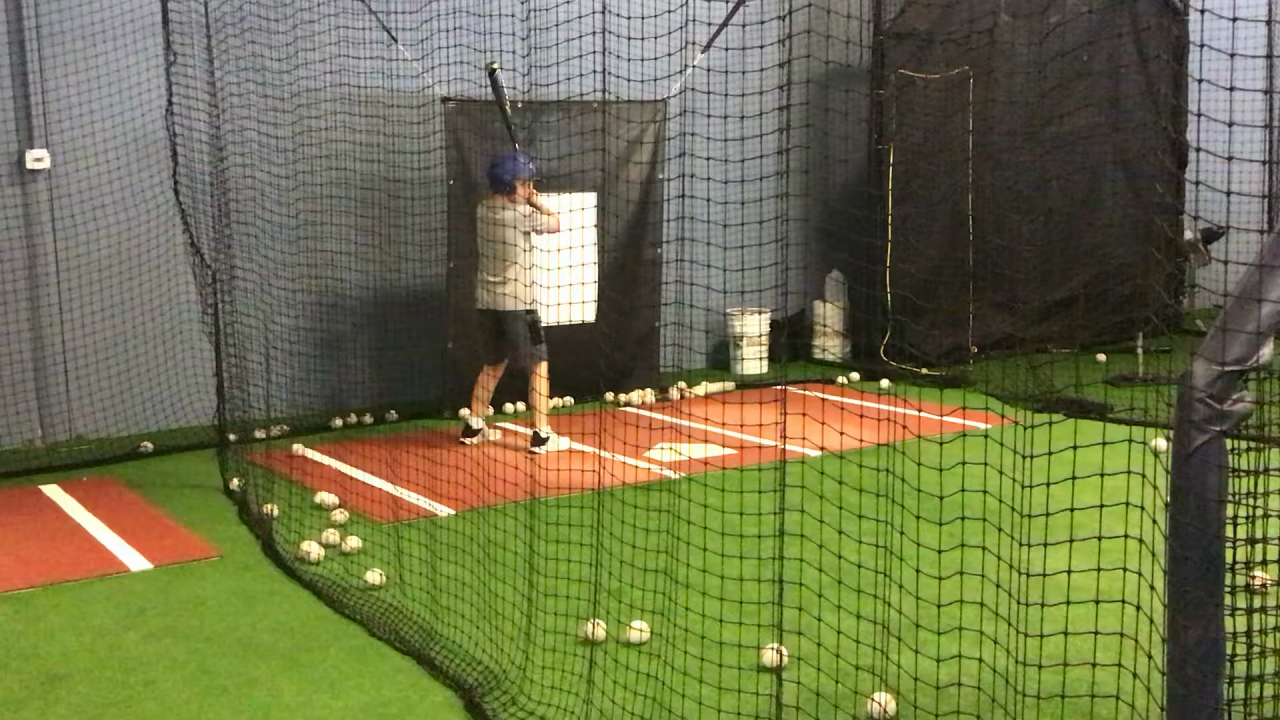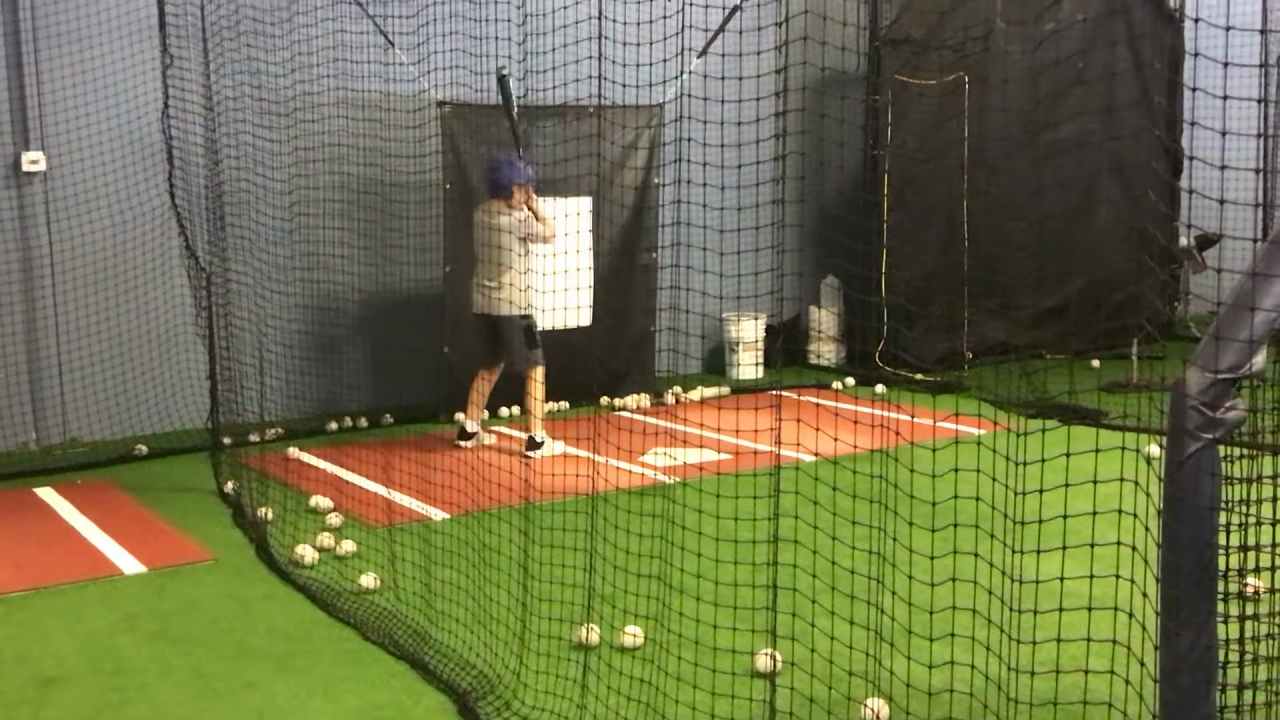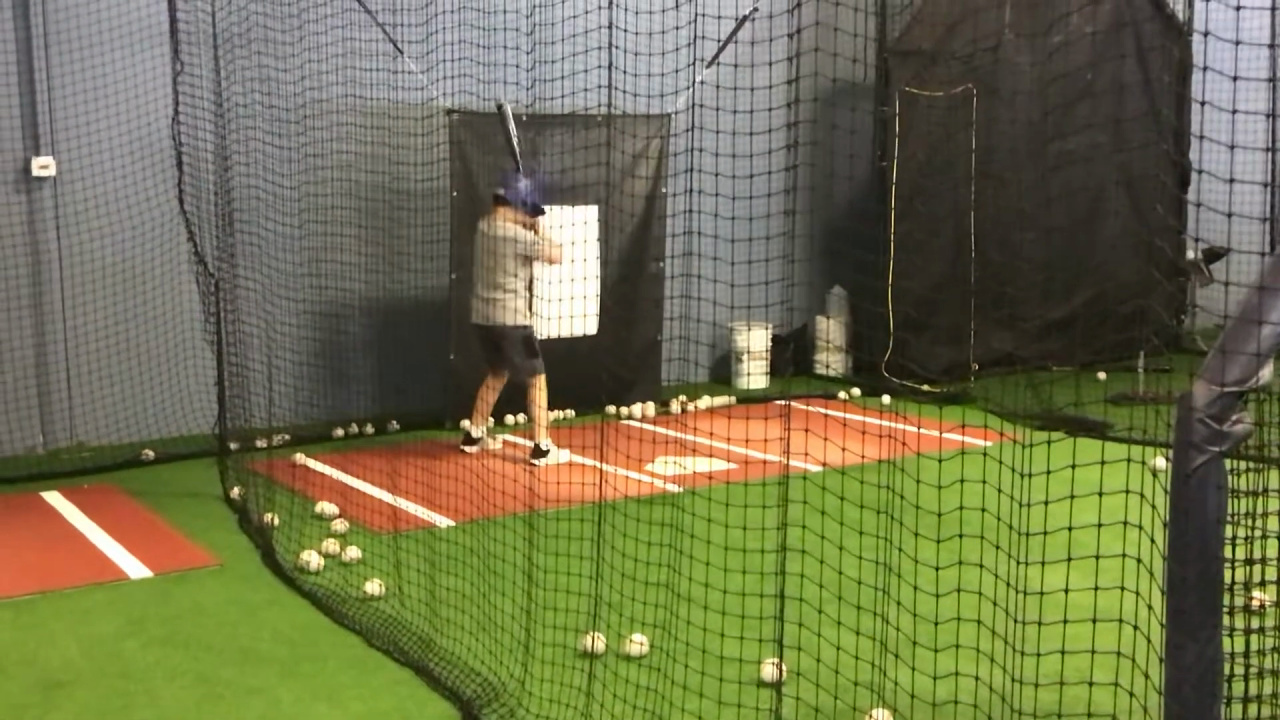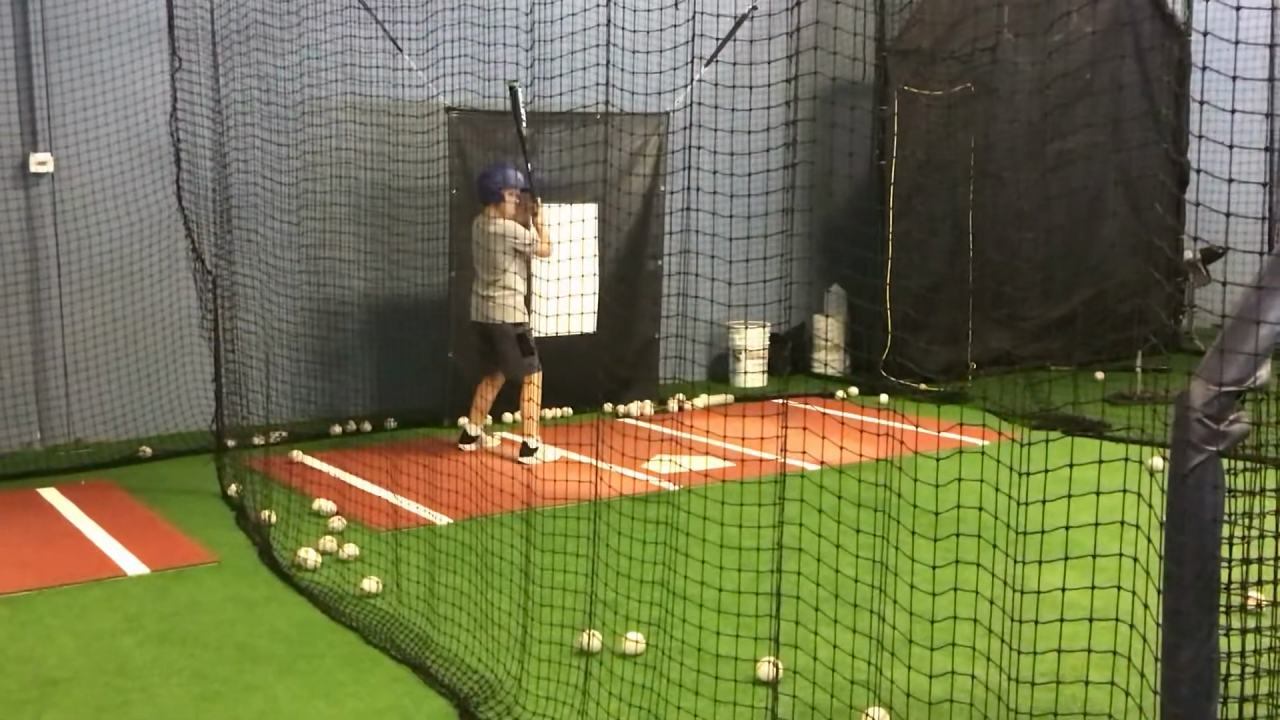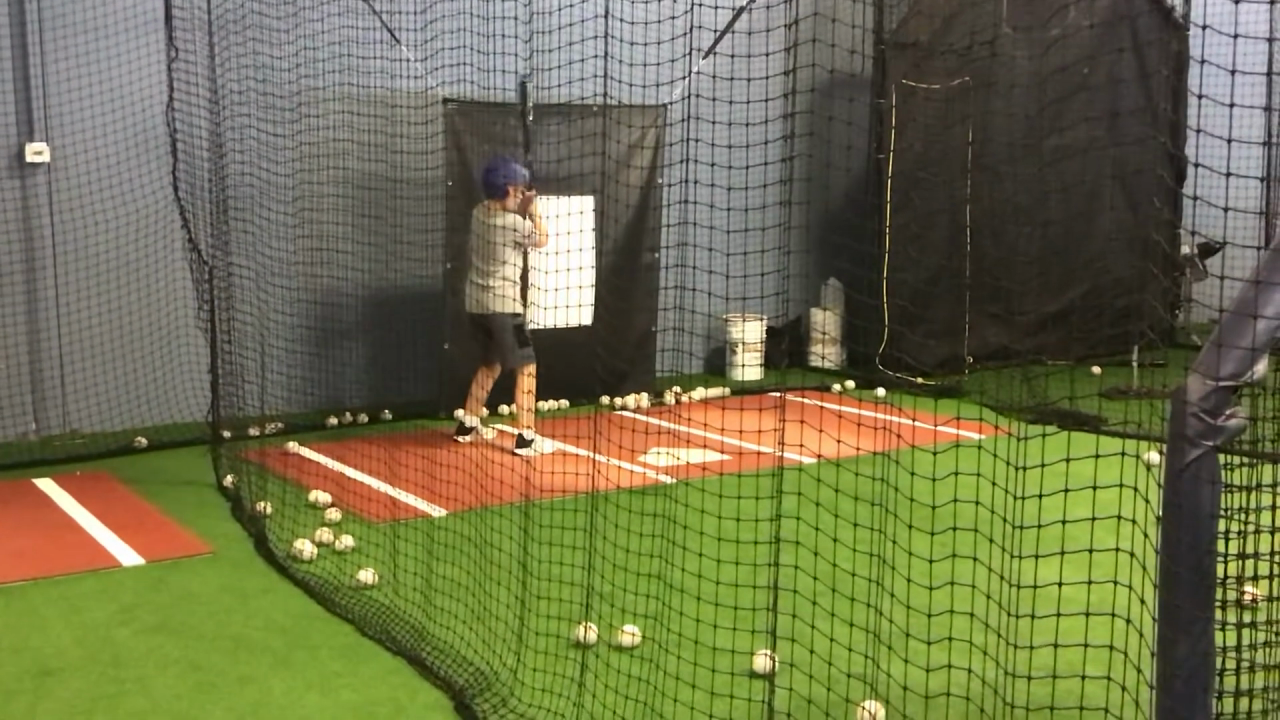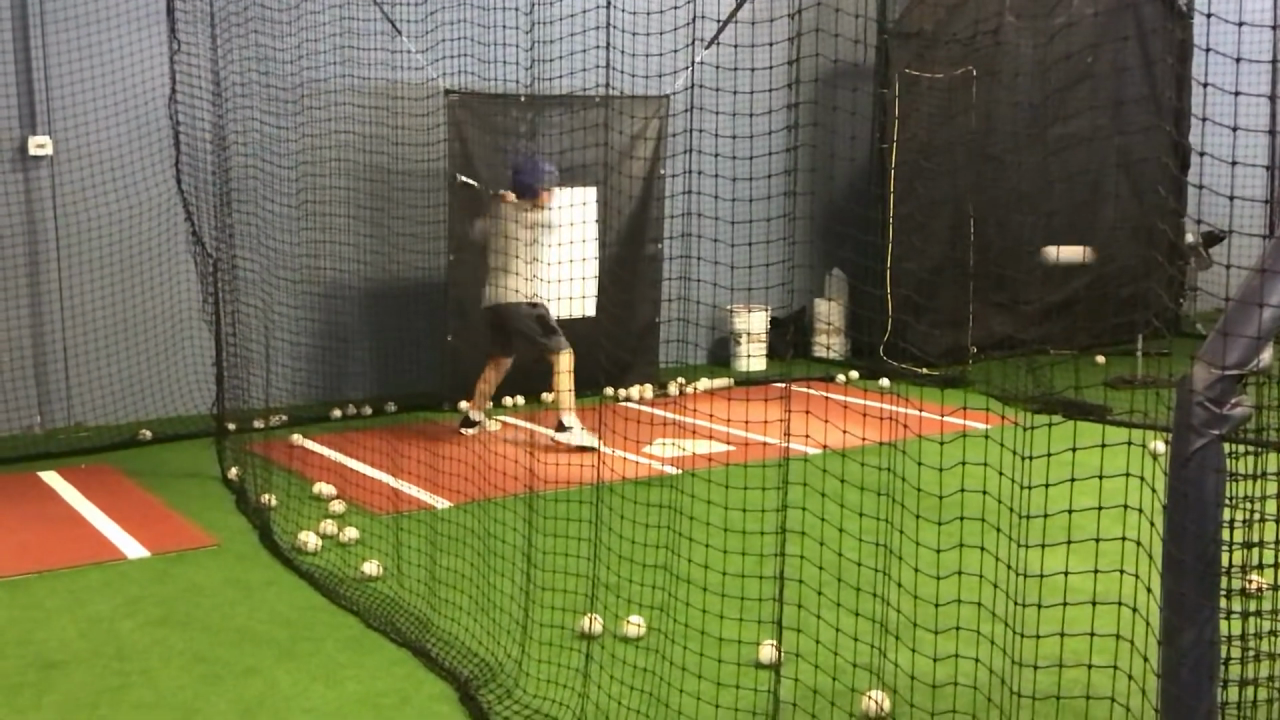
dt=0.7s
person 1, frame 1
left shoulder: (483, 210)
right shoulder: (521, 214)
right elbow: (555, 224)
left wrist: (527, 199)
right wrist: (535, 201)
left hip: (487, 302)
right hip: (516, 303)
left knee: (494, 363)
right knee: (539, 365)
left ankle: (473, 426)
right ankle: (541, 435)
person 1, frame 2
left shoulder: (481, 214)
right shoulder: (518, 220)
right elbow: (549, 234)
left wrist: (525, 206)
right wrist: (534, 207)
left hip: (483, 306)
right hip: (512, 308)
left knee: (490, 366)
right knee: (535, 369)
left ankle: (469, 430)
right ankle: (536, 439)
person 1, frame 3
left shoulder: (483, 226)
right shoulder: (516, 234)
right elbow: (554, 256)
left wrist: (526, 228)
right wrist: (538, 230)
left hip: (482, 315)
right hip: (510, 317)
left knee: (497, 374)
right knee: (536, 377)
left ankle: (474, 435)
right ankle: (542, 447)
person 1, frame 4
left shoulder: (479, 224)
right shoulder: (510, 230)
right elbow: (545, 249)
left wrist: (524, 217)
right wrist: (538, 220)
left hip: (482, 313)
right hip: (508, 315)
left knee: (494, 374)
right knee: (532, 376)
left ankle: (471, 433)
right ankle: (530, 445)
person 1, frame 5
left shoulder: (478, 213)
right shoulder: (516, 222)
right elbow: (541, 240)
left wrist: (521, 206)
right wrist: (533, 210)
left hip: (475, 304)
right hip: (502, 306)
left knee: (491, 363)
right knee: (526, 367)
left ankle: (468, 425)
right ankle: (526, 437)
person 1, frame 6
left shoulder: (498, 211)
right shoulder: (539, 217)
left elbow: (481, 234)
right wrist: (514, 200)
left hip: (493, 300)
right hip: (520, 300)
left knee: (500, 359)
right knee: (562, 353)
left ankle: (473, 417)
right ankle: (567, 425)
